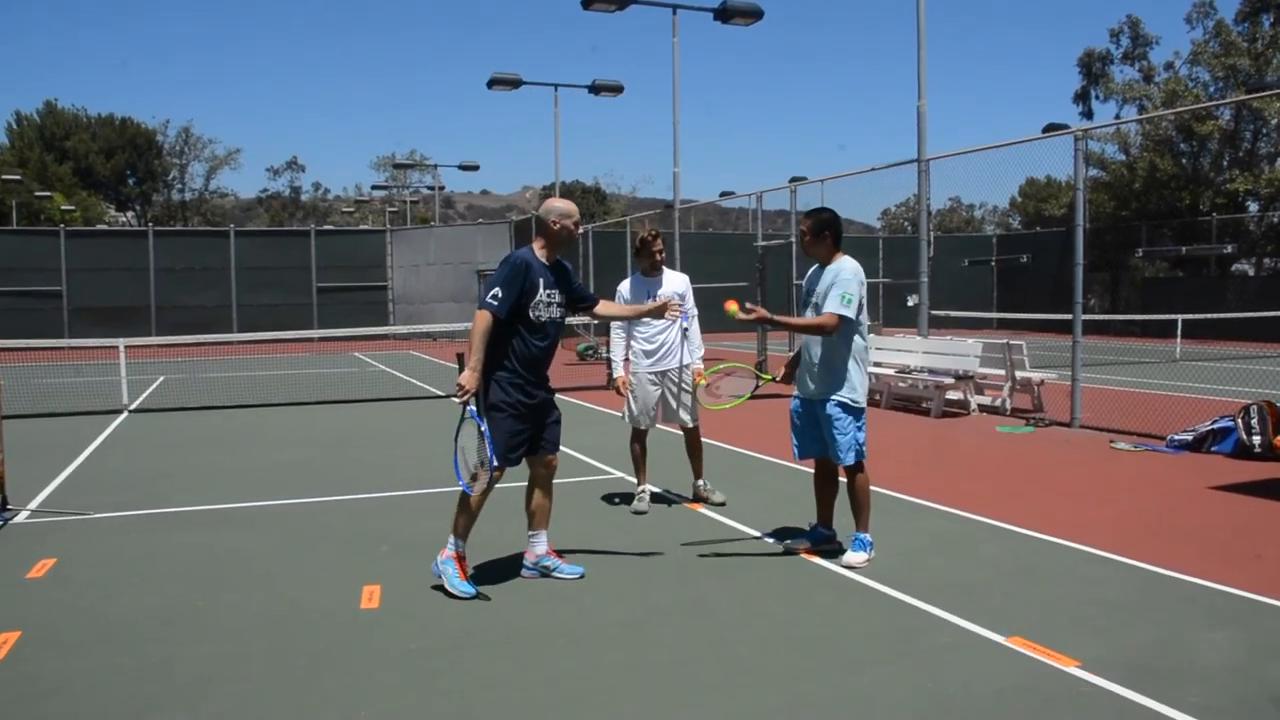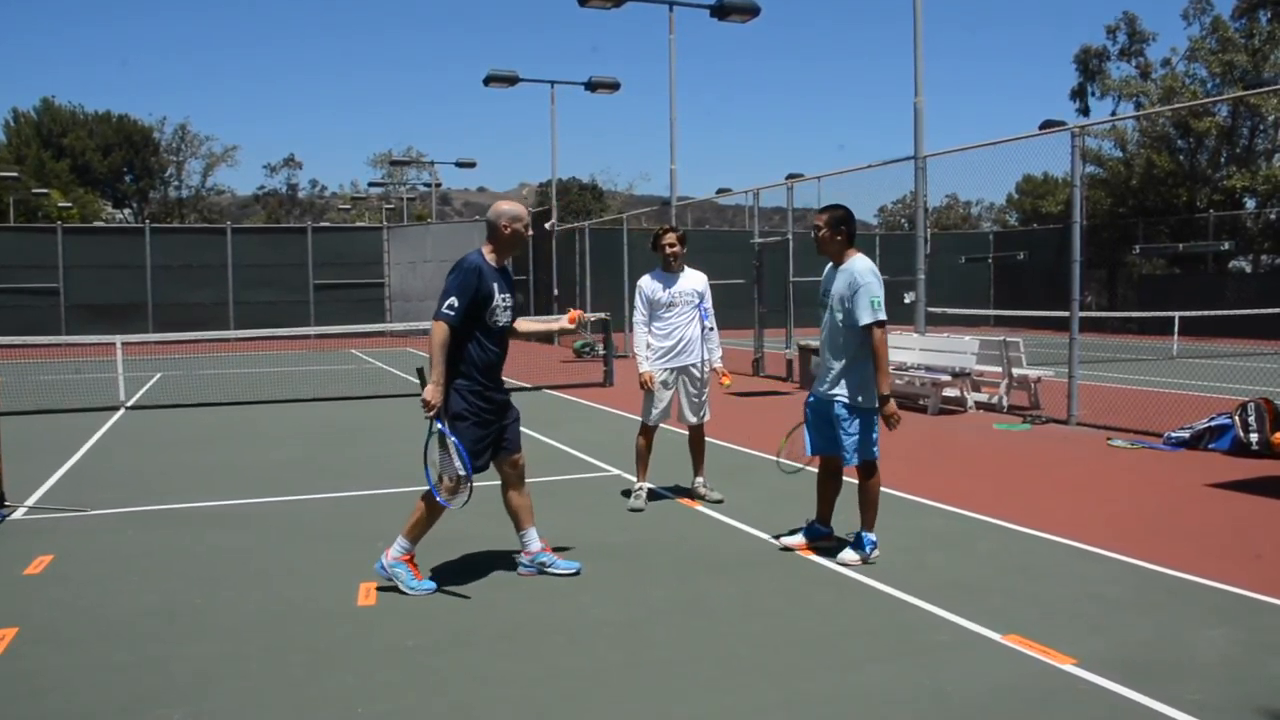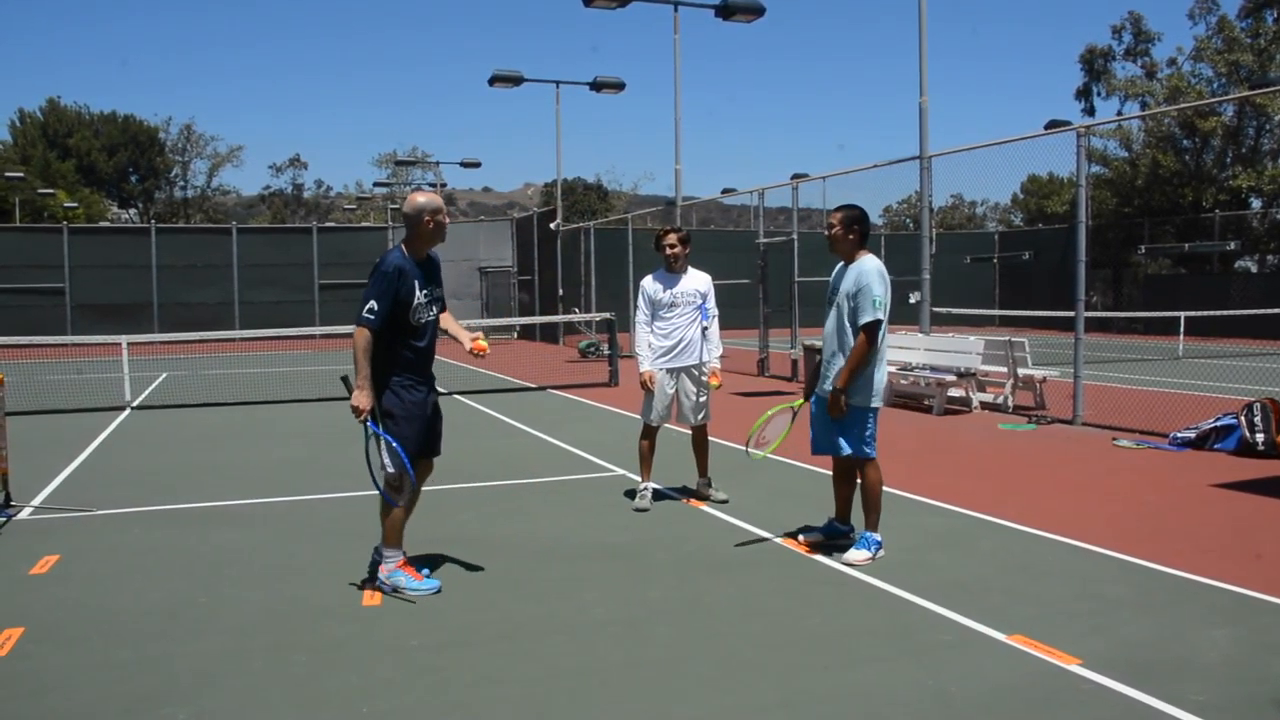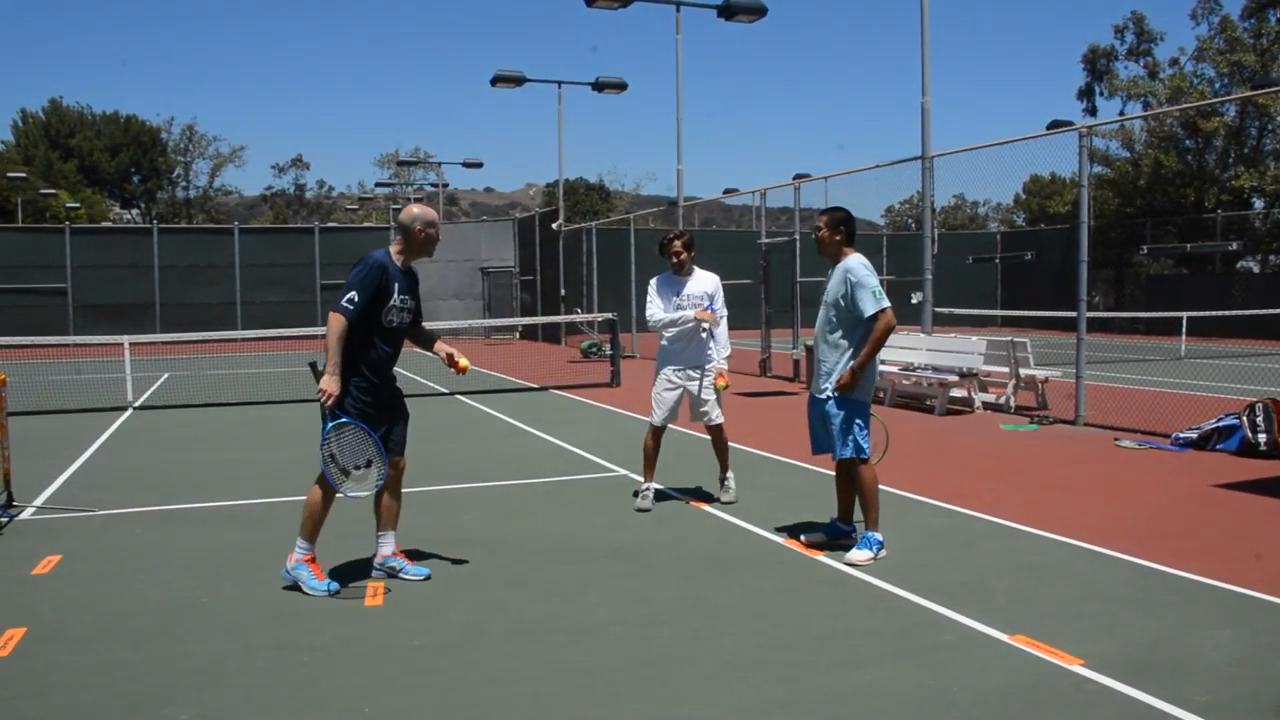
dt=0.7s
person 1, frame 1
left shoulder: (562, 272)
right shoulder: (519, 263)
left elbow: (597, 307)
right elbow: (485, 313)
left wrist: (648, 309)
right wrist: (473, 369)
left hip: (538, 388)
right hip: (504, 387)
left knee: (545, 467)
right knee: (490, 470)
left ankle: (537, 554)
right ankle: (451, 557)
person 1, frame 2
left shoulder: (503, 273)
right shoulder: (469, 270)
right elbow: (441, 325)
left wrist: (554, 326)
right wrist: (436, 383)
left hip: (493, 391)
right hip: (464, 394)
left knee: (514, 467)
left ankle: (534, 552)
right ankle: (396, 558)
person 1, frame 3
left shoulder: (431, 262)
right shoulder: (392, 267)
right elbow: (364, 328)
left wrist: (462, 334)
right wrist: (363, 388)
left hip: (424, 383)
right hip: (397, 388)
left knee: (421, 469)
right knee: (399, 477)
left ankle: (386, 549)
right ankle: (391, 566)
person 1, frame 4
left shoulder: (410, 275)
right shoulder: (374, 266)
right elbow: (338, 317)
left wrist: (441, 348)
right wrist: (332, 374)
left hip: (383, 386)
right hip: (351, 388)
left knee: (394, 467)
left ankle: (386, 555)
right ankle: (300, 560)
person 2, frame 1
left shoulder: (848, 272)
right shoulder: (815, 273)
left elbow: (827, 324)
left wrist: (769, 318)
right wrist: (794, 361)
left hip: (839, 390)
right hip: (809, 388)
left knee: (851, 462)
right knee: (821, 461)
left ankle: (863, 538)
right ankle: (824, 531)
person 2, frame 2
left shoulder: (862, 273)
right shoulder: (830, 270)
left elbow: (877, 333)
left wrist: (885, 393)
left hip: (854, 391)
right hip: (825, 387)
left knee: (863, 462)
right knee: (826, 459)
left ankle: (866, 538)
right ankle: (820, 528)
person 2, frame 3
left shoulder: (869, 271)
right shoulder: (840, 270)
left elbow: (867, 337)
left wrist: (841, 387)
right wrist: (816, 376)
left hip: (855, 390)
right hip: (830, 386)
left knee: (862, 460)
right knee: (839, 459)
left ankle: (871, 537)
right ankle: (841, 525)
person 2, frame 4
left shoulder: (856, 268)
right shoulder: (835, 270)
left elbow: (886, 320)
left wrist: (856, 369)
left hip: (845, 386)
right hip: (825, 385)
left knee: (857, 458)
right knee: (841, 458)
left ankle: (873, 536)
right ankle: (843, 525)
person 3, frame 1
left shoulder: (680, 281)
right shoulder: (627, 288)
left elbow: (691, 322)
right elbow: (619, 331)
left wrist: (697, 361)
right wrist: (618, 371)
left hip: (679, 366)
right hip: (643, 369)
left knee: (690, 427)
right knee: (639, 429)
left ankle: (700, 485)
right ankle: (642, 489)
person 3, frame 2
left shoulder: (699, 280)
right shoulder: (646, 283)
left elbow: (709, 322)
right elbow: (640, 326)
left wrist: (716, 360)
right wrist: (642, 366)
left hip: (694, 363)
right hip: (659, 366)
left knee: (696, 425)
right knee: (648, 426)
left ankle: (699, 483)
right ankle: (640, 486)
person 3, frame 3
left shoulder: (703, 280)
right shoulder: (649, 283)
left elbow: (711, 322)
right elbow: (642, 326)
left wrist: (714, 361)
right wrist: (643, 365)
left hip: (694, 364)
right hip: (659, 365)
left knee: (699, 425)
right knee: (650, 425)
left ankle: (703, 482)
right ankle: (645, 486)
person 3, frame 4
left shoulder: (711, 281)
right shoulder: (658, 284)
left elbow: (721, 323)
right elbow: (653, 319)
left wrist: (722, 362)
right wrist: (692, 315)
left hip: (704, 366)
right hip: (669, 367)
left knee: (716, 425)
right knee: (656, 427)
left ankle: (726, 478)
right ankle: (647, 487)
